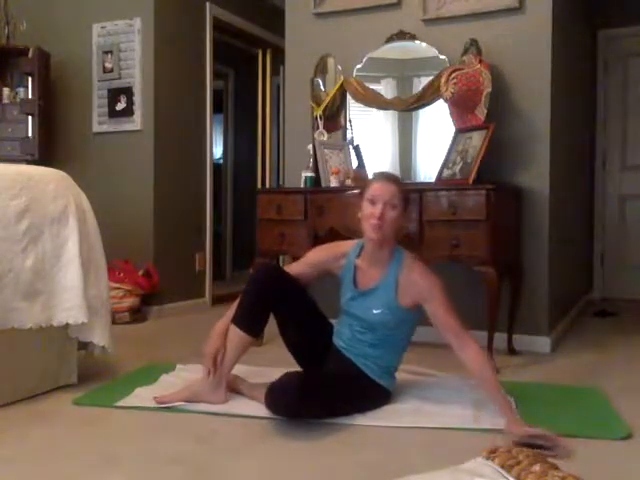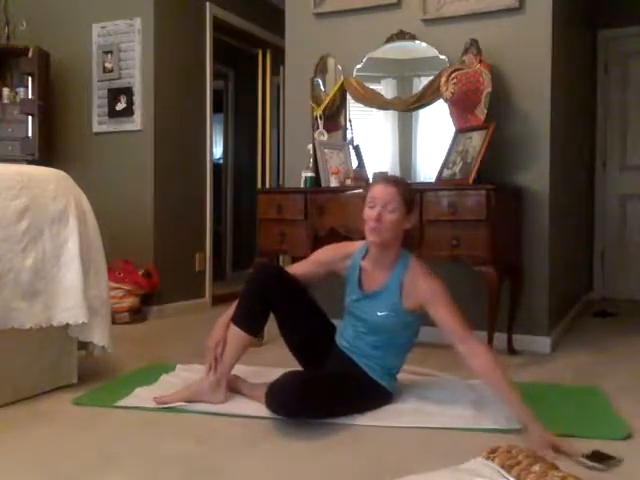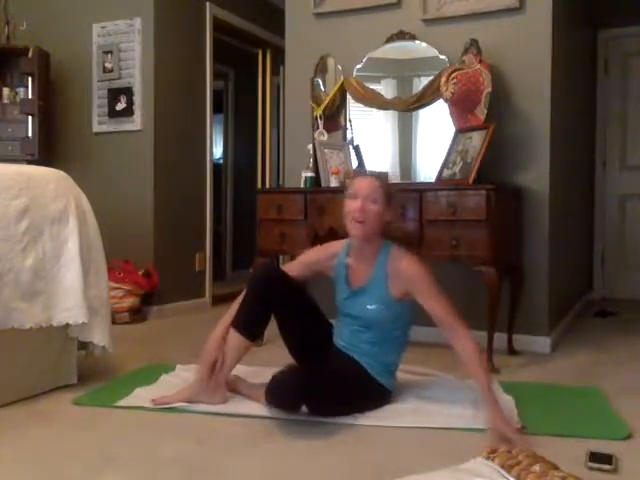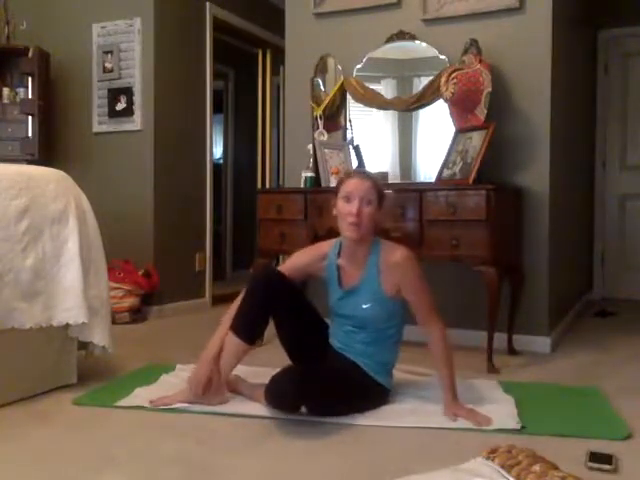
dt=0.5s
person 1, frame 1
left shoulder: (415, 277)
right shoulder: (339, 255)
left elbow: (464, 344)
right elbow: (265, 287)
left wrist: (511, 417)
right wrist: (223, 324)
left hip: (366, 382)
right hip: (330, 350)
left knee: (289, 395)
right knee: (267, 276)
left ankle: (235, 385)
right ankle: (213, 382)
person 1, frame 2
left shoulder: (420, 282)
right shoulder: (345, 255)
left elbow: (471, 347)
right elbow: (279, 281)
left wrist: (529, 422)
right wrist: (227, 319)
left hip: (366, 382)
right hip: (332, 350)
left knee: (289, 394)
right knee: (266, 275)
left ankle: (238, 385)
right ankle: (215, 382)
person 1, frame 3
left shoulder: (403, 268)
right shoulder: (330, 255)
left elbow: (458, 333)
right elbow: (262, 288)
left wrist: (493, 408)
right wrist: (219, 333)
left hip: (367, 381)
right hip: (331, 351)
left knee: (288, 388)
right knee: (267, 277)
left ankle: (235, 385)
right ankle: (212, 383)
person 1, frame 4
left shoulder: (398, 261)
right shoulder: (320, 256)
left elbow: (434, 327)
right elbow: (251, 295)
left wrist: (451, 399)
right wrist: (210, 355)
left hip: (365, 381)
right hip: (328, 352)
left knee: (286, 390)
right knee: (267, 280)
left ankle: (234, 385)
right ankle: (214, 383)
